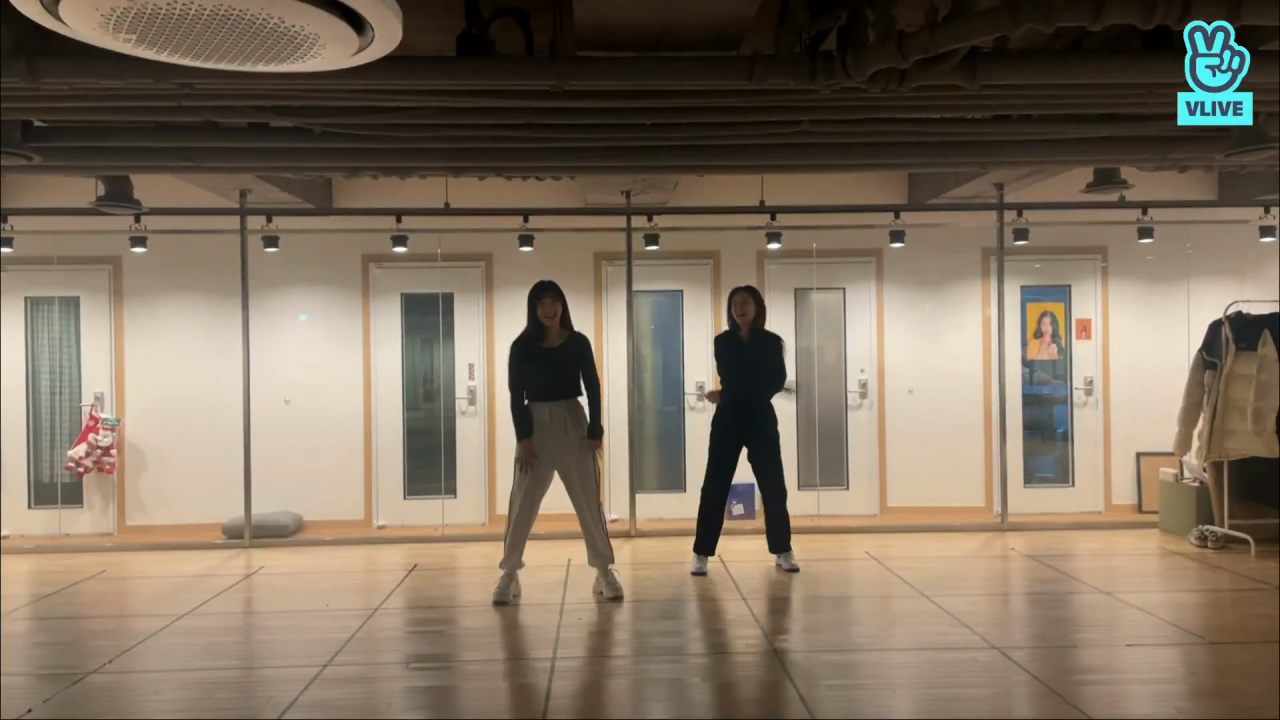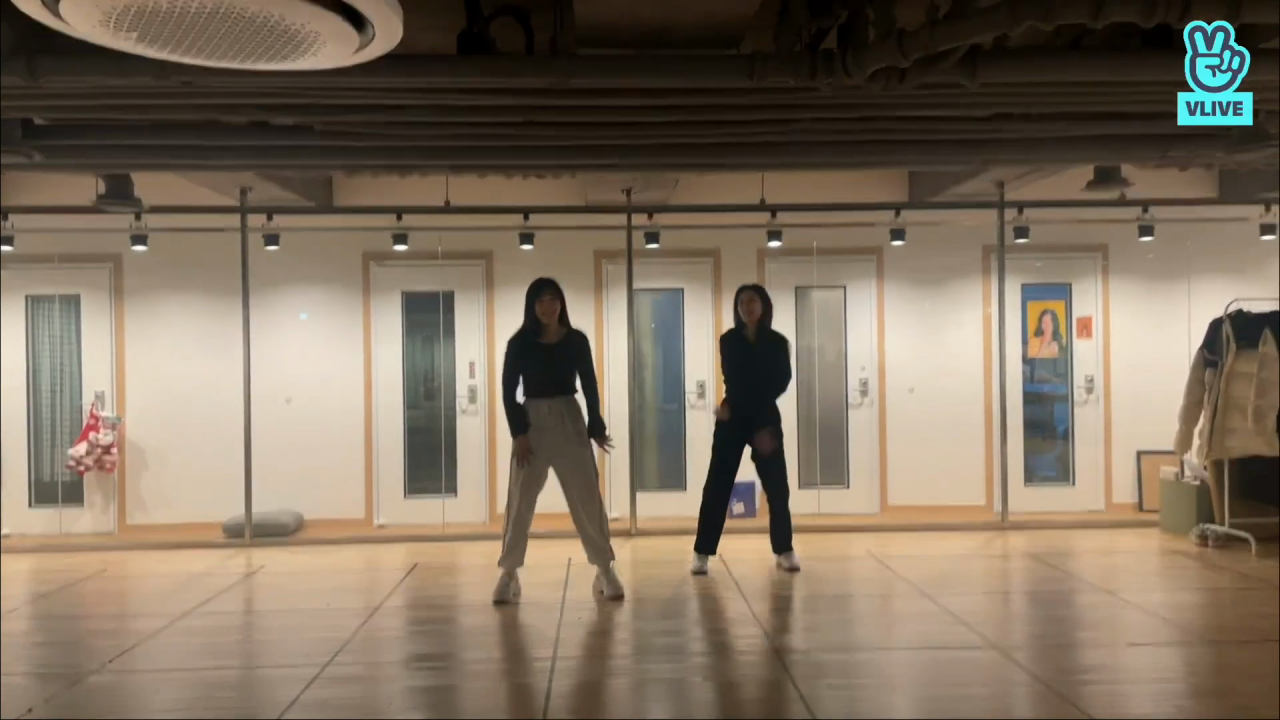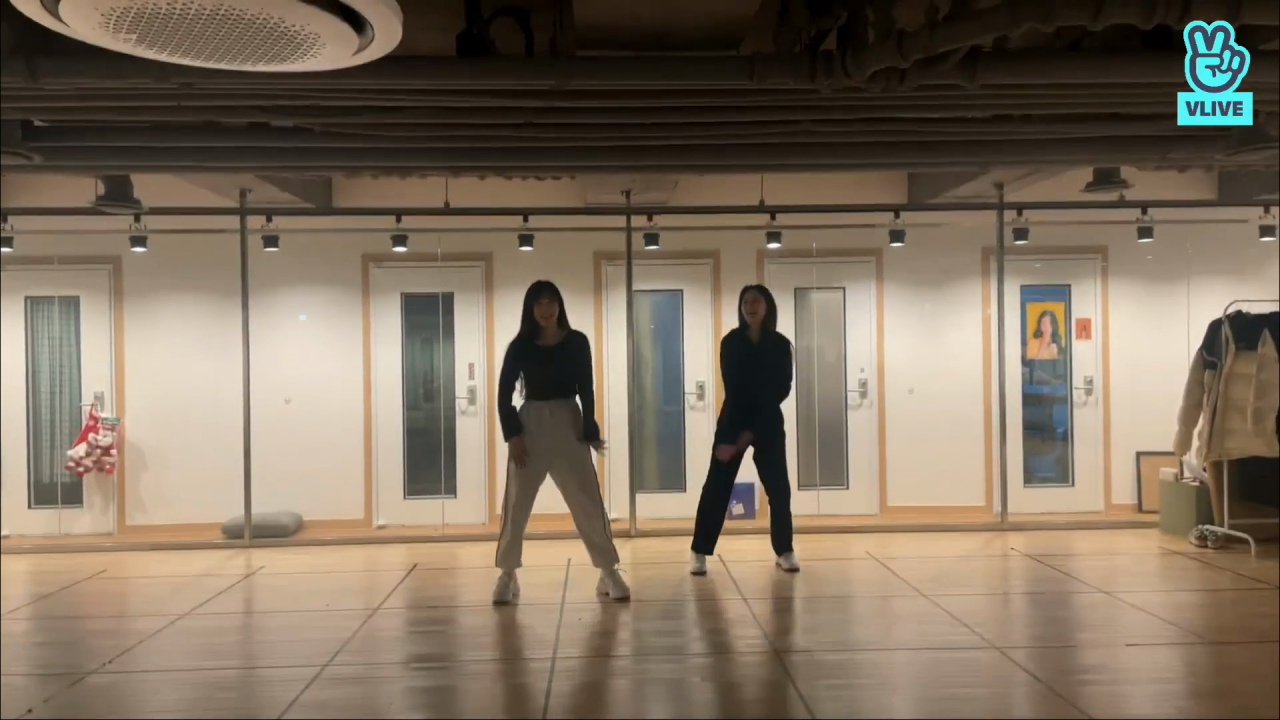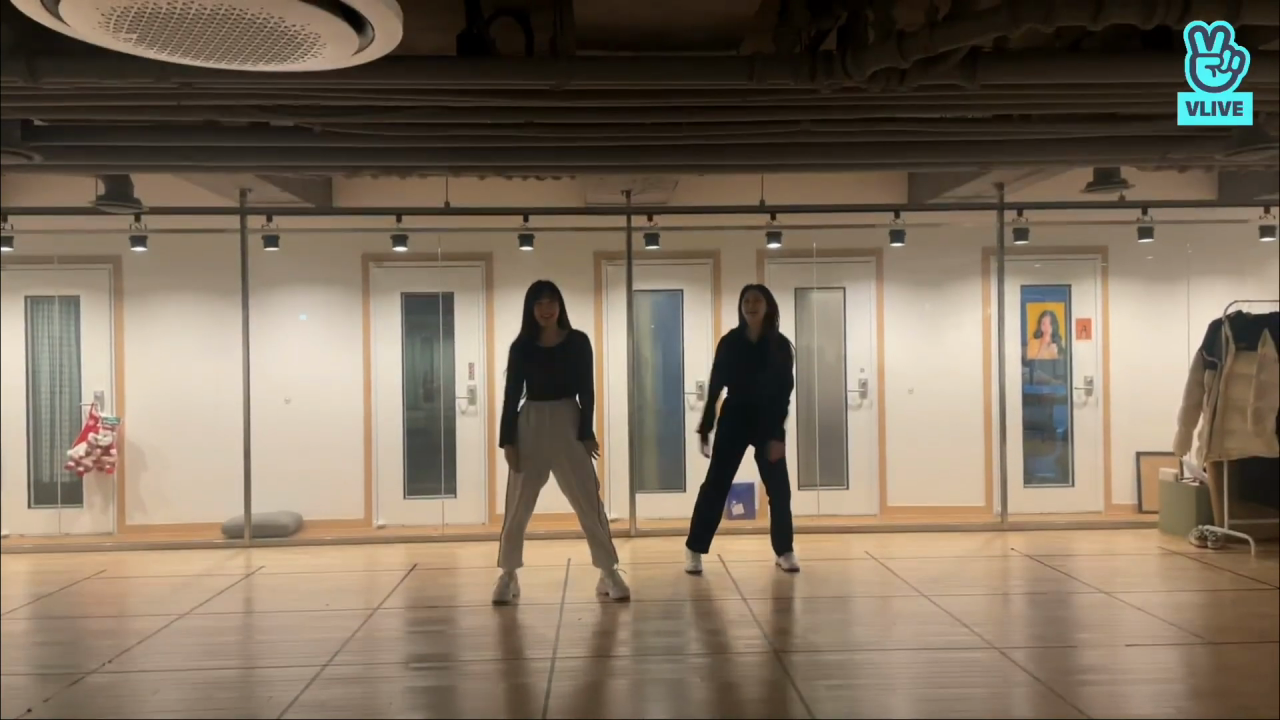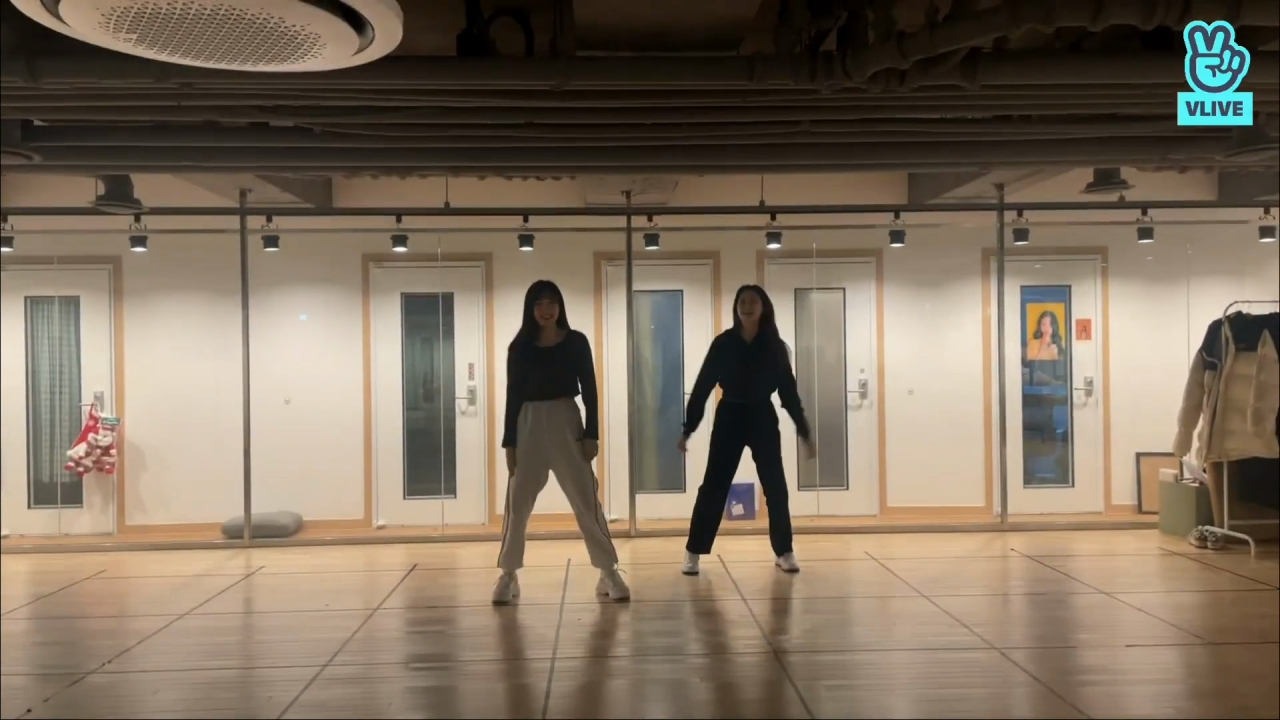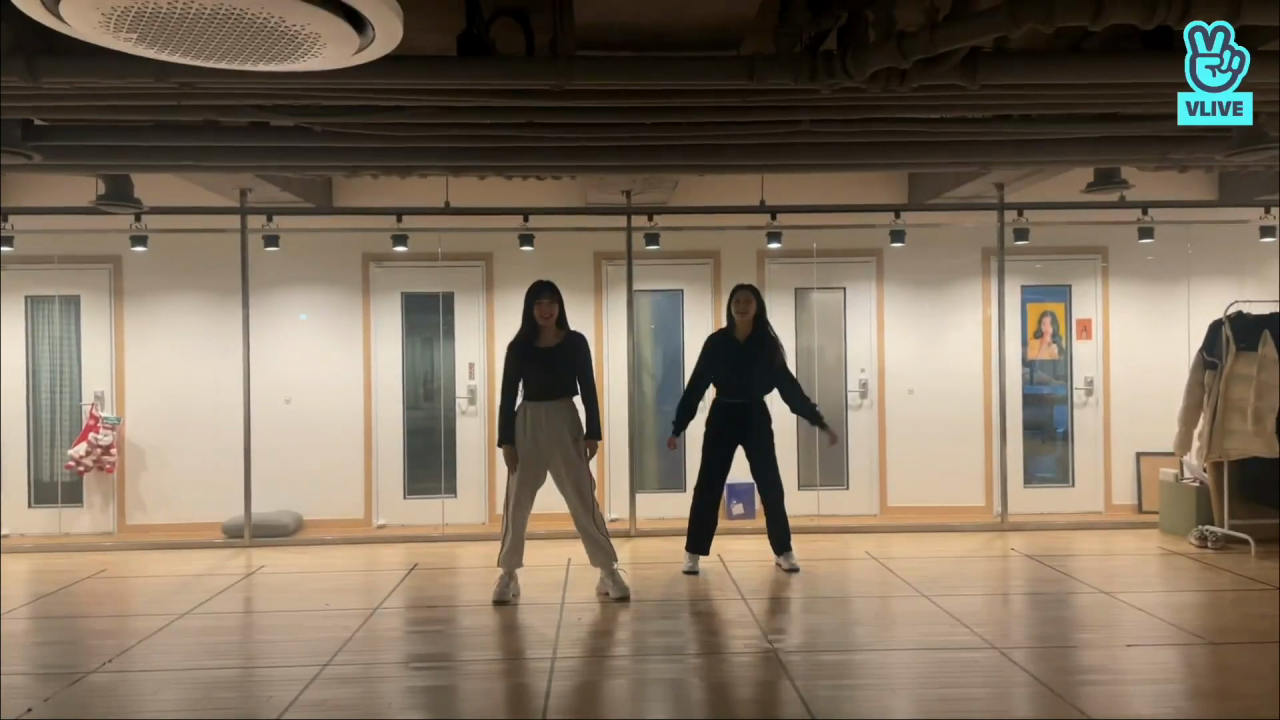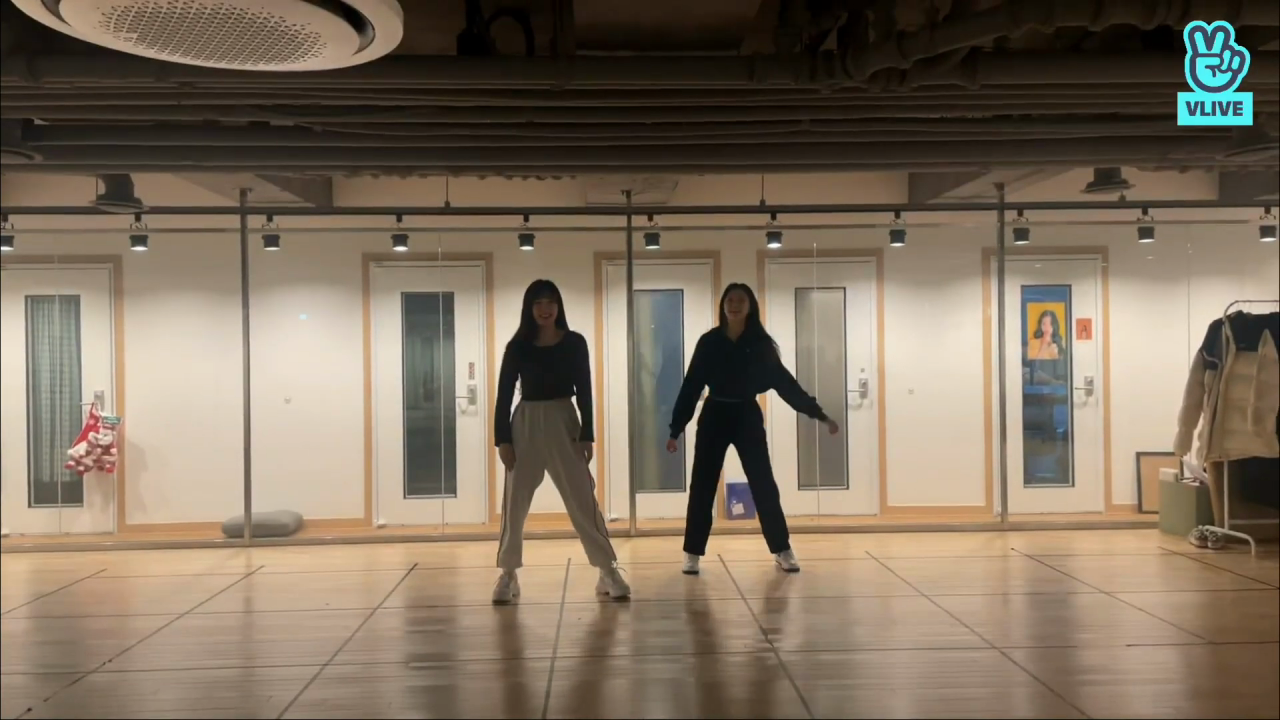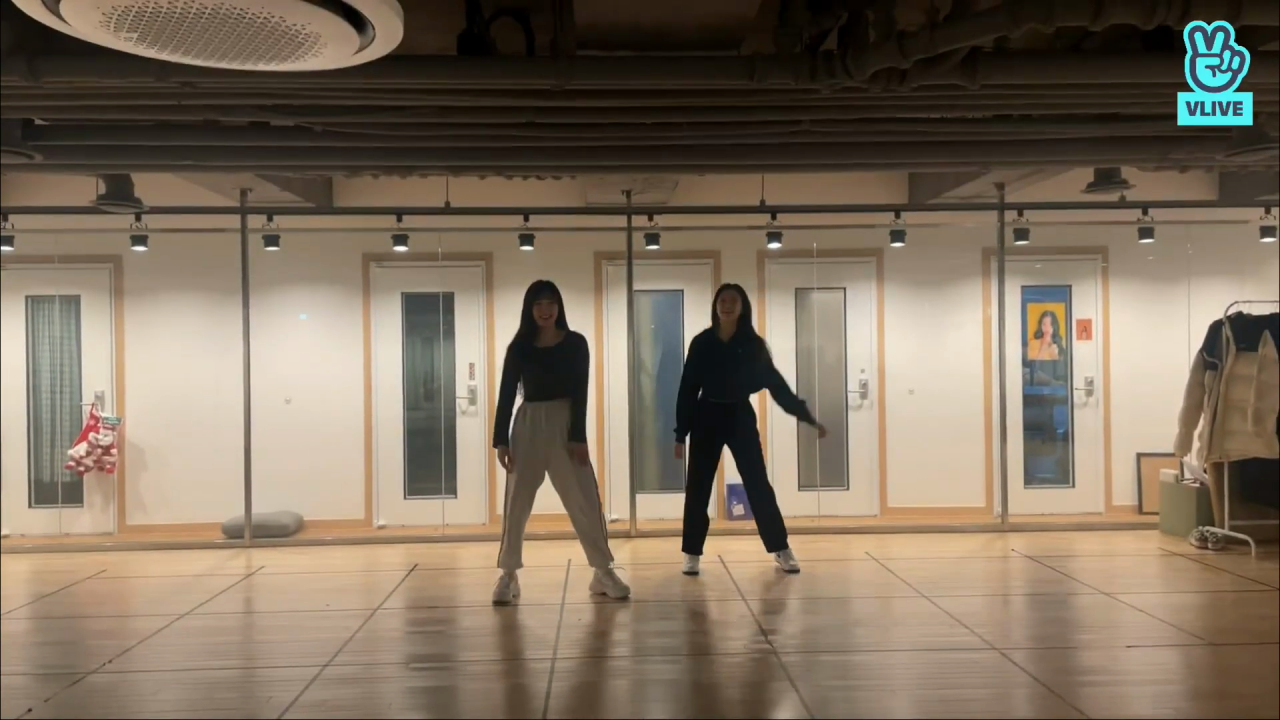
dt=0.1s
person 1, frame 1
left shoulder: (578, 343)
right shoulder: (522, 346)
left elbow: (593, 389)
right elbow: (516, 395)
left wrist: (595, 431)
right wrist: (523, 438)
left hip: (572, 422)
right hip: (535, 424)
left knee: (588, 499)
right knee: (523, 502)
left ankle: (604, 571)
right ankle: (509, 575)
person 1, frame 2
left shoulder: (576, 340)
right shoulder: (520, 343)
left elbow: (590, 385)
right elbow: (509, 390)
left wrist: (597, 427)
right wrist: (518, 432)
left hip: (568, 420)
right hip: (530, 423)
left knee: (586, 496)
right knee: (521, 501)
left ankle: (604, 570)
right ankle: (509, 574)
person 1, frame 3
left shoulder: (577, 342)
right shoulder: (520, 346)
left elbow: (586, 388)
right elbow: (504, 394)
left wrist: (591, 430)
right wrist: (512, 435)
left hip: (568, 423)
right hip: (530, 426)
left knee: (588, 499)
right knee: (516, 502)
left ankle: (609, 571)
right ankle: (507, 575)
person 1, frame 4
left shoulder: (578, 342)
right shoulder: (521, 347)
left elbow: (586, 389)
right elbow: (512, 394)
left wrist: (588, 432)
right wrist: (507, 440)
left hip: (569, 422)
right hip: (531, 424)
left knee: (587, 499)
right knee: (518, 502)
left ankle: (609, 572)
right ankle: (508, 574)
person 1, frame 5
left shoulder: (576, 342)
right shoulder: (520, 347)
left elbow: (589, 388)
right elbow: (513, 394)
left wrist: (590, 433)
right wrist: (509, 441)
left hip: (566, 422)
right hip: (529, 423)
left knee: (585, 500)
right knee: (518, 503)
left ankle: (609, 572)
right ankle: (508, 575)
person 1, frame 6
left shoulder: (576, 342)
right shoulder: (519, 347)
left elbow: (588, 388)
right elbow: (508, 394)
left wrist: (593, 433)
right wrist: (506, 439)
left hip: (565, 421)
right hip: (527, 424)
left knee: (582, 499)
right knee: (517, 502)
left ankle: (608, 572)
right ankle: (508, 574)
person 1, frame 7
left shoulder: (574, 342)
right shoulder: (518, 346)
left elbow: (584, 389)
right elbow: (505, 392)
left wrist: (587, 434)
right wrist: (503, 438)
left hip: (563, 420)
right hip: (525, 423)
left knee: (582, 499)
right knee: (515, 501)
left ankle: (608, 571)
right ankle: (508, 574)
person 1, frame 8
left shoulder: (575, 343)
right shoulder: (519, 347)
left elbow: (581, 392)
right elbow: (507, 392)
left wrist: (579, 435)
right wrist: (501, 439)
left hip: (564, 423)
right hip: (528, 424)
left knee: (584, 499)
right knee: (517, 501)
left ankle: (603, 571)
right ankle: (508, 574)
person 2, frame 1
left shoulder: (772, 342)
right shoulder: (723, 342)
left elbow: (775, 382)
right elbow: (732, 380)
left wrist: (729, 394)
left hip: (761, 417)
right hip: (729, 418)
left knee: (774, 487)
right knee: (715, 487)
left ankle: (783, 552)
right ankle: (702, 554)
person 2, frame 2
left shoulder: (777, 342)
right shoulder: (729, 341)
left elbow: (779, 384)
right elbow: (735, 383)
left wrist: (737, 407)
left hip: (766, 417)
right hip: (733, 418)
left knee: (777, 487)
right knee: (717, 486)
left ankle: (784, 551)
right ankle: (702, 553)
person 2, frame 3
left shoulder: (780, 344)
right shoulder: (731, 342)
left elbow: (781, 389)
right elbow: (732, 387)
left wrist: (752, 429)
right wrist: (728, 436)
left hip: (768, 420)
right hip: (733, 420)
left knee: (779, 488)
right knee: (717, 486)
left ankle: (784, 552)
right ankle: (700, 553)
person 2, frame 4
left shoulder: (780, 345)
right shoulder: (730, 342)
left elbow: (783, 391)
right elbow: (715, 387)
left wrist: (778, 436)
right wrist: (705, 431)
left hip: (767, 417)
right hip: (734, 416)
left knee: (779, 488)
right knee: (715, 485)
left ankle: (784, 552)
right ankle: (695, 552)
person 2, frame 5
left shoulder: (775, 346)
right shoulder: (723, 343)
left elbow: (788, 390)
right elbow: (703, 386)
left wrist: (803, 432)
right wrist: (689, 427)
left hip: (762, 418)
right hip: (729, 417)
left knee: (776, 488)
right knee: (713, 486)
left ankle: (784, 552)
right ankle: (694, 553)
person 2, frame 6
left shoulder: (767, 344)
right shoulder: (716, 342)
left elbow: (788, 385)
right elbow: (696, 384)
left wrist: (818, 421)
right wrist: (678, 426)
left hip: (755, 416)
right hip: (722, 416)
left knee: (771, 487)
right knee: (708, 487)
left ankle: (783, 552)
right ankle: (694, 553)
person 2, frame 7
left shoulder: (760, 344)
right shoulder: (709, 341)
left elbow: (784, 382)
right elbow: (691, 385)
left wrist: (819, 414)
right wrist: (676, 428)
left hip: (747, 416)
right hip: (714, 416)
left knee: (764, 486)
right knee: (702, 487)
left ankle: (783, 551)
right ankle: (693, 554)
person 2, frame 8
left shoulder: (753, 344)
right shoulder: (701, 343)
left elbow: (775, 383)
right elbow: (687, 389)
left wrist: (807, 417)
right wrist: (681, 433)
left hip: (740, 416)
right hip: (706, 418)
left knee: (758, 485)
right knee: (697, 488)
left ankle: (782, 551)
right ankle: (692, 554)
